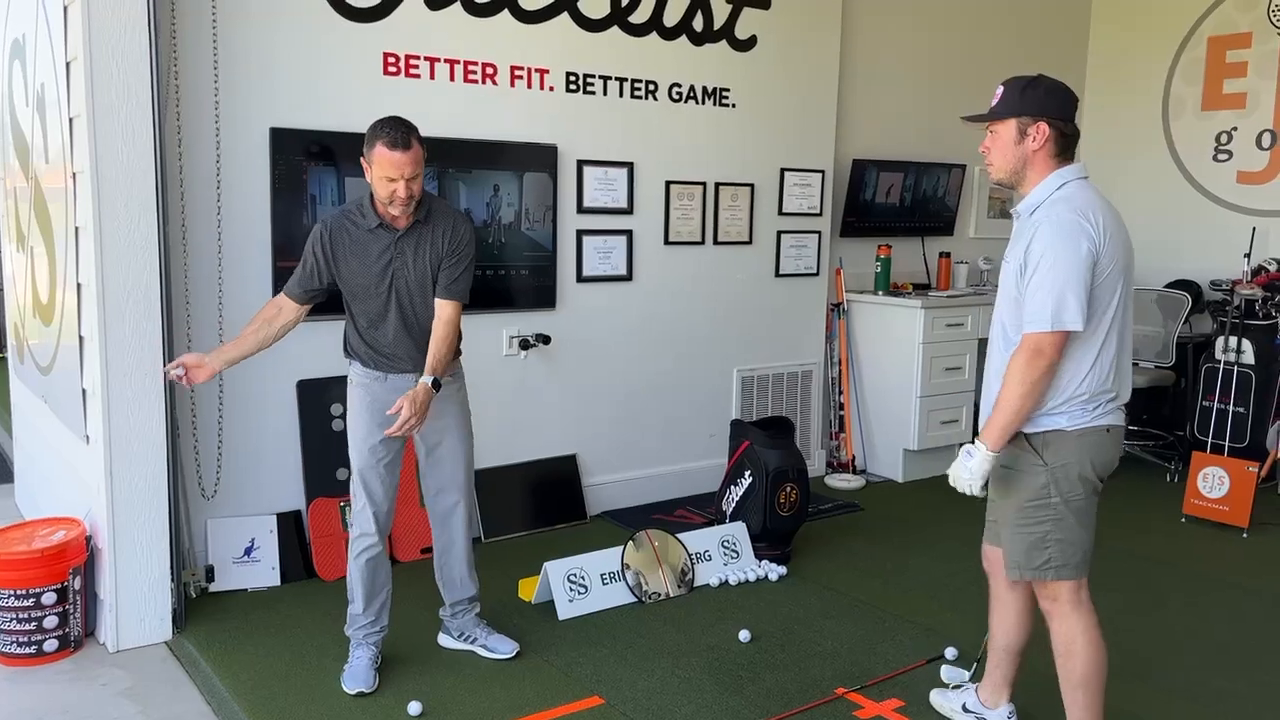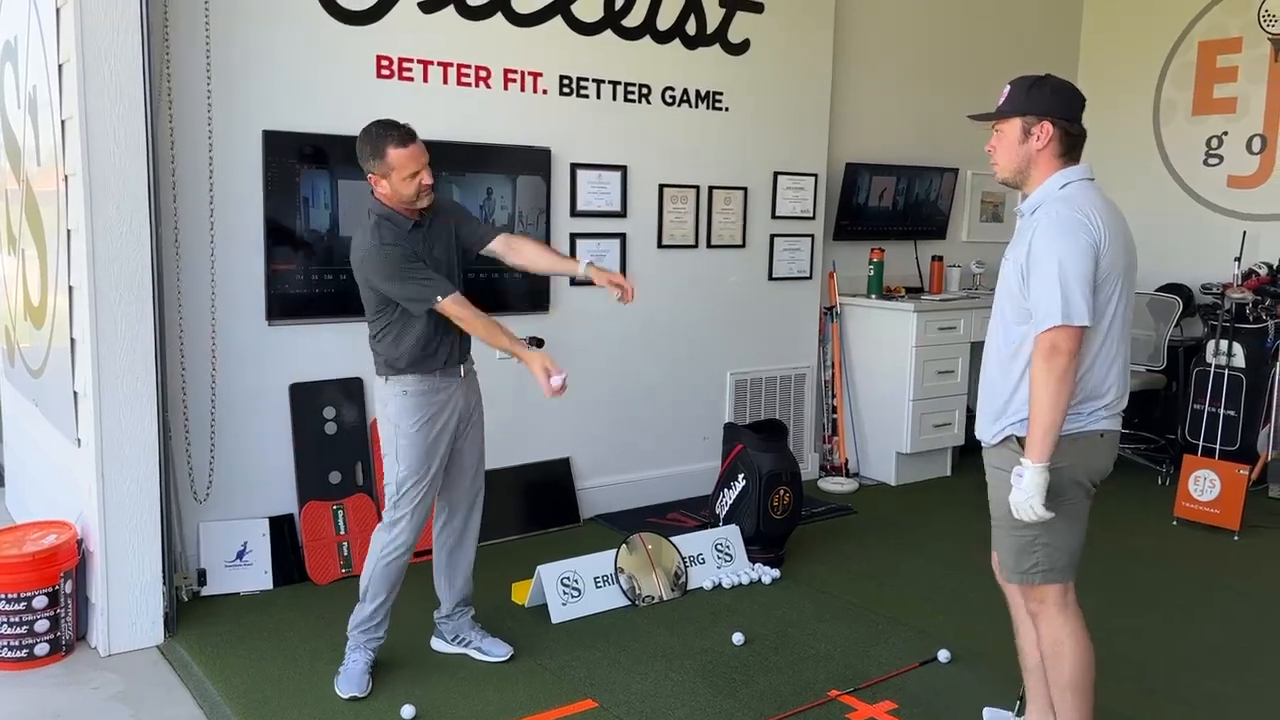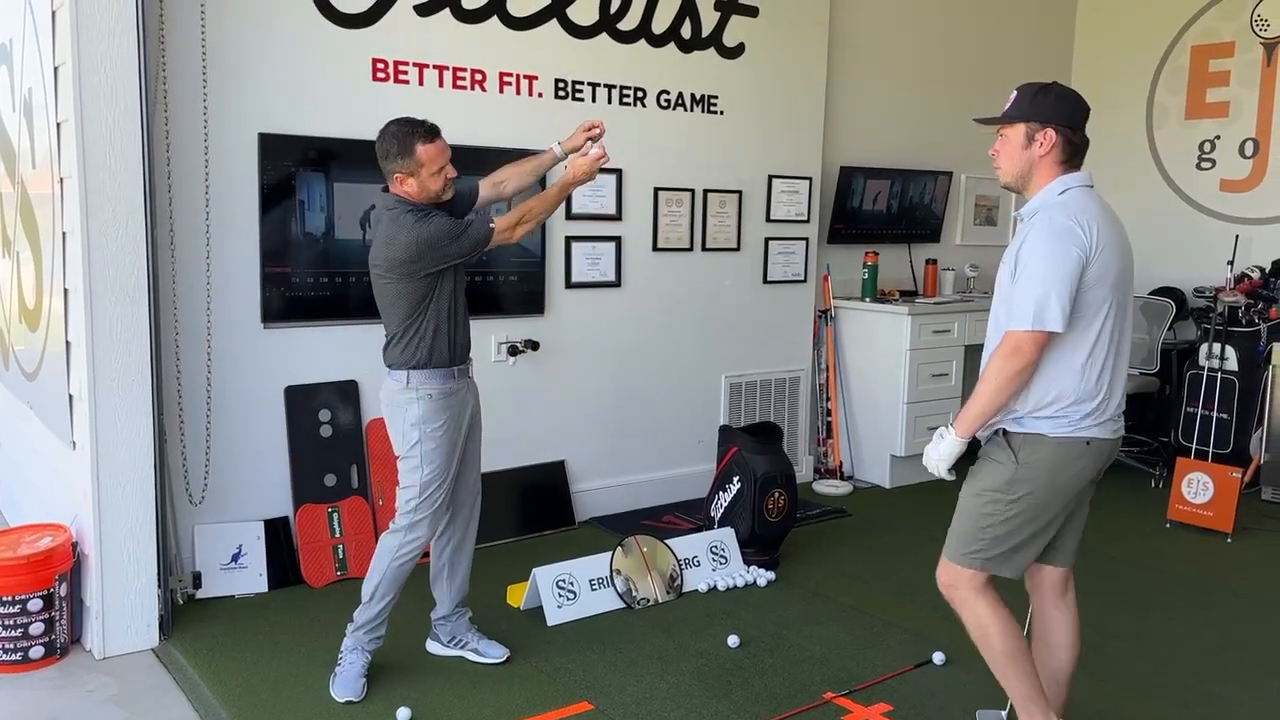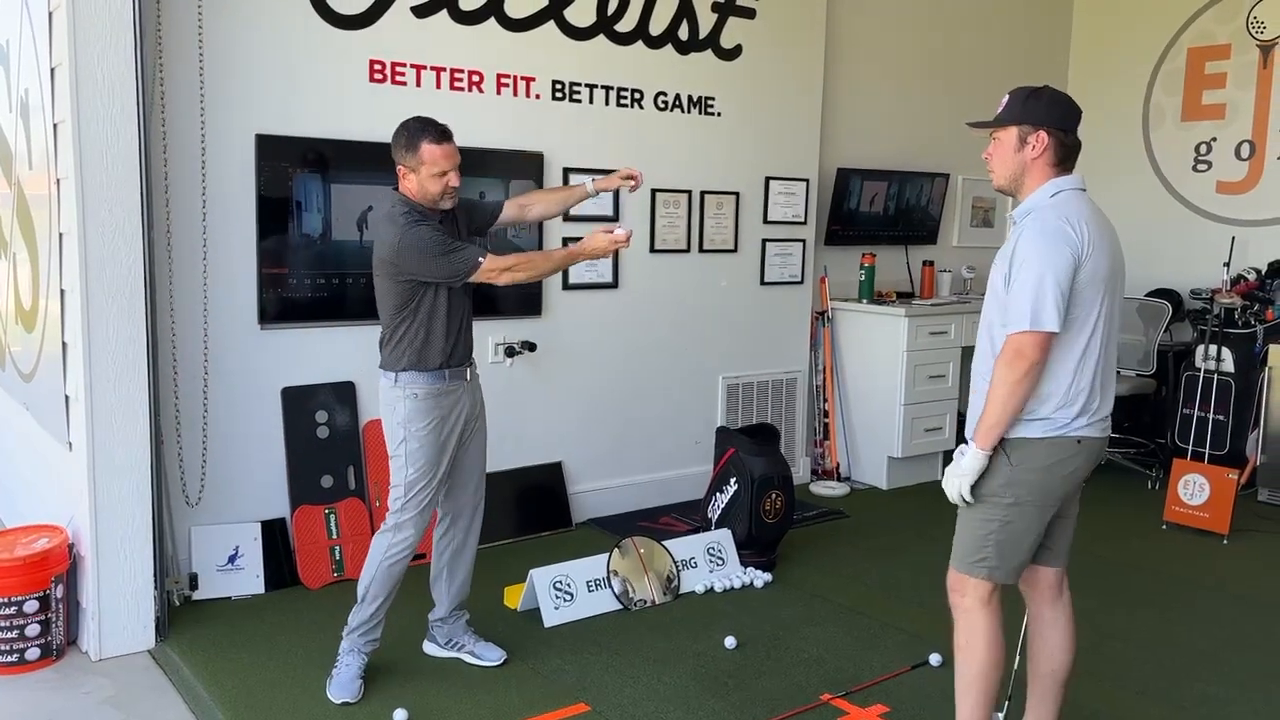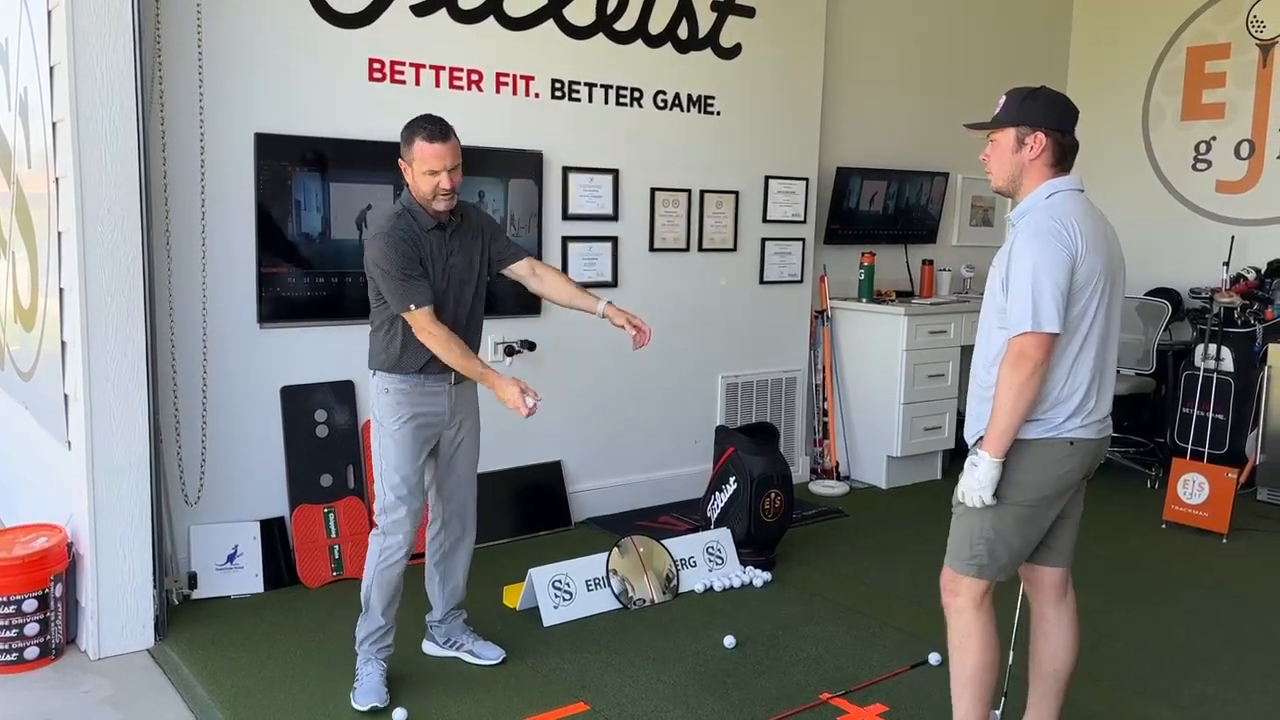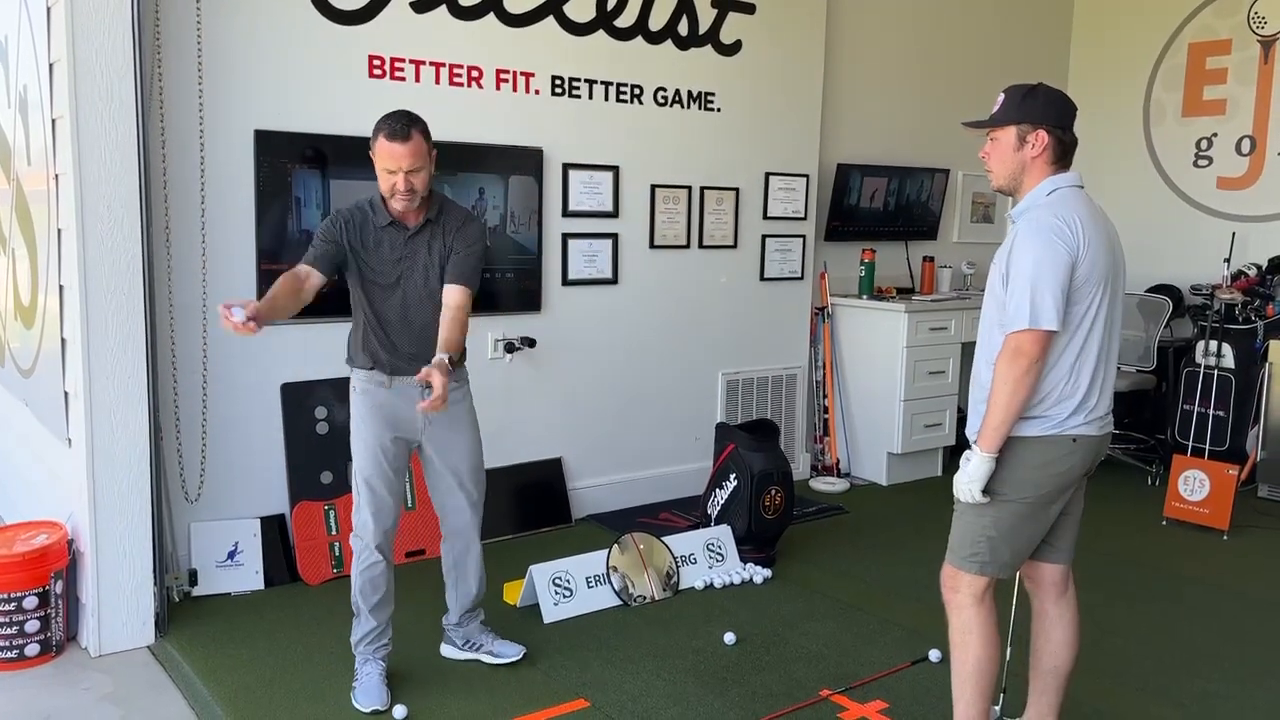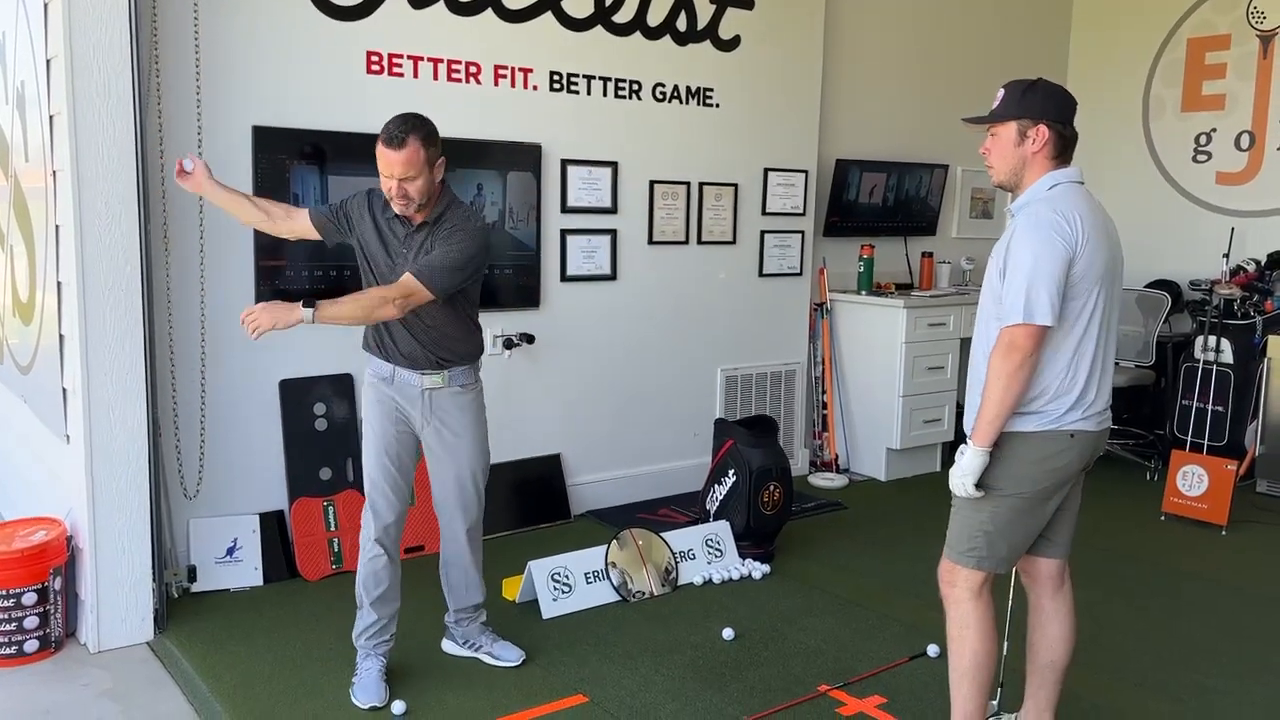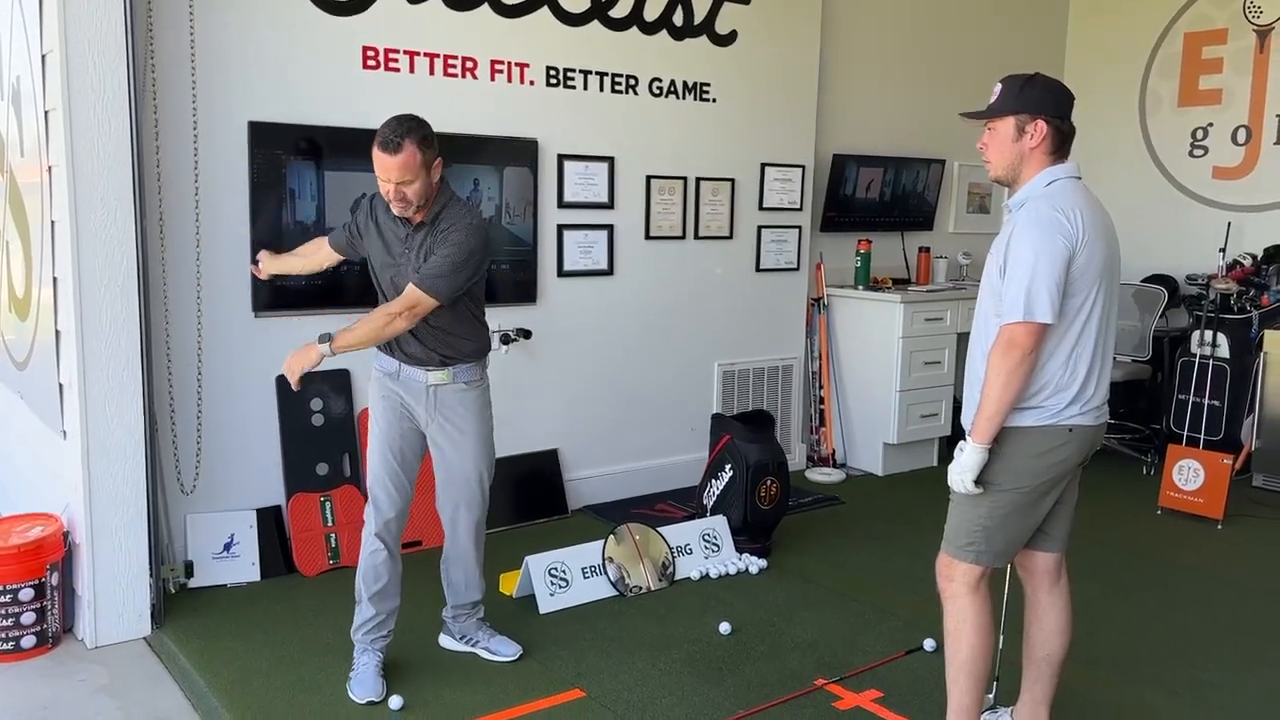
dt=0.4s
person 1, frame 1
left shoulder: (1061, 220)
right shoulder: (1062, 209)
left elbow: (1041, 351)
left wrist: (984, 444)
left hip: (1050, 438)
right hip: (1044, 432)
left knee: (1059, 593)
right knee: (1004, 564)
person 1, frame 2
left shoulder: (1062, 216)
right shoulder: (1073, 207)
left elbow: (1058, 346)
left wrist: (1034, 460)
left hip: (1050, 442)
right hip: (1037, 436)
left knee: (1046, 596)
right knee: (1017, 577)
person 1, frame 3
left shoulder: (1056, 223)
right shoulder: (1084, 214)
left elbow: (1022, 350)
left wrist: (956, 432)
left hip: (1041, 440)
right hip: (1073, 433)
left knee: (961, 576)
right knee: (1049, 582)
person 1, frame 4
left shoulder: (1048, 224)
right shoulder: (1080, 217)
left elbow: (1025, 351)
left wrist: (974, 447)
left hip: (1030, 442)
right hip: (1066, 436)
left knee: (971, 590)
right knee: (1045, 585)
person 1, frame 5
left shoulder: (1043, 226)
right shoulder: (1085, 219)
left elbow: (1029, 353)
left wrist: (988, 455)
left hip: (1032, 444)
right hip: (1071, 436)
left knee: (964, 588)
right knee: (1049, 585)
person 1, frame 6
left shoulder: (1045, 223)
right shoulder: (1084, 215)
left elbow: (1026, 349)
left wrist: (983, 450)
left hip: (1033, 442)
right hip: (1071, 432)
left knee: (965, 584)
right knee: (1050, 581)
person 1, frame 7
left shoulder: (1045, 218)
right shoulder: (1083, 211)
left elbow: (1020, 342)
left wrist: (977, 443)
left hip: (1030, 437)
right hip: (1070, 428)
left knee: (963, 578)
right knee: (1046, 576)
person 1, frame 8
left shoulder: (1043, 213)
right shoulder: (1077, 205)
left elbow: (1020, 339)
left wrist: (977, 440)
left hip: (1027, 431)
right hip: (1064, 422)
left knee: (959, 572)
right knee: (1043, 569)
person 2, frame 1
left shoulder: (453, 228)
right shoulder: (336, 231)
left elbow: (446, 315)
right elbow: (287, 306)
left wrist: (426, 387)
right wrist: (216, 360)
left hip: (438, 384)
right hip: (373, 384)
left knee: (453, 507)
right knee: (370, 520)
left ankle: (461, 620)
right ankle: (365, 640)
person 2, frame 2
left shoulder: (441, 211)
right shoulder: (377, 246)
left elbow: (509, 245)
right elbow: (457, 310)
left wrist: (585, 270)
right wrist: (530, 357)
left hip: (460, 380)
right hip: (410, 393)
left knee: (462, 510)
right knee: (403, 520)
left ankle: (454, 623)
right ankle: (361, 645)
person 2, frame 3
left shoulder: (426, 205)
right shoulder: (414, 233)
left elbow: (497, 185)
right elbow: (512, 228)
left wrist: (561, 149)
right wrist: (569, 182)
left hip: (455, 381)
right hip: (423, 391)
left knee: (460, 510)
right knee: (416, 520)
left ankle: (450, 626)
right ankle: (359, 646)
person 2, frame 4
left shoulder: (449, 209)
right shoulder: (405, 236)
left elbow: (521, 208)
right elbow: (501, 272)
left wrist: (594, 186)
right wrist: (582, 250)
left hip: (462, 384)
right hip: (418, 393)
left knee: (463, 513)
right knee: (406, 523)
left ankle: (448, 628)
right ankle: (355, 647)
person 2, frame 5
left shoulder: (475, 223)
right shoulder: (390, 236)
left elbow: (533, 272)
right elbow: (428, 327)
left wrist: (606, 308)
right wrist: (497, 383)
left hip: (463, 388)
right hip: (403, 392)
left knee: (458, 516)
right knee: (399, 524)
left ankle: (446, 628)
right ankle: (373, 653)
person 2, frame 6
left shoulder: (465, 227)
right shoulder: (349, 224)
left elbow: (455, 308)
right elbow: (301, 281)
left wrist: (442, 365)
right wrist: (260, 312)
left hip: (445, 387)
right hip: (377, 390)
left knee: (464, 515)
right knee: (374, 527)
left ankle: (463, 629)
right ankle: (370, 655)
person 2, frame 7
left shoulder: (466, 232)
right shoulder: (367, 209)
left elbow: (393, 302)
right elbow: (289, 221)
left wrist: (298, 312)
right wrist: (213, 190)
left hip: (453, 387)
right hip: (386, 382)
left knee: (462, 515)
right knee: (383, 519)
left ankle: (467, 628)
right ankle: (371, 651)
person 2, frame 8
left shoulder: (464, 230)
right shoulder: (374, 211)
left elbow: (404, 314)
right elbow: (329, 248)
left wrist: (322, 347)
right wrist: (274, 263)
left hip: (459, 383)
right hip: (395, 378)
left knee: (465, 510)
right knee: (384, 514)
left ankle: (463, 623)
right ankle: (369, 646)
